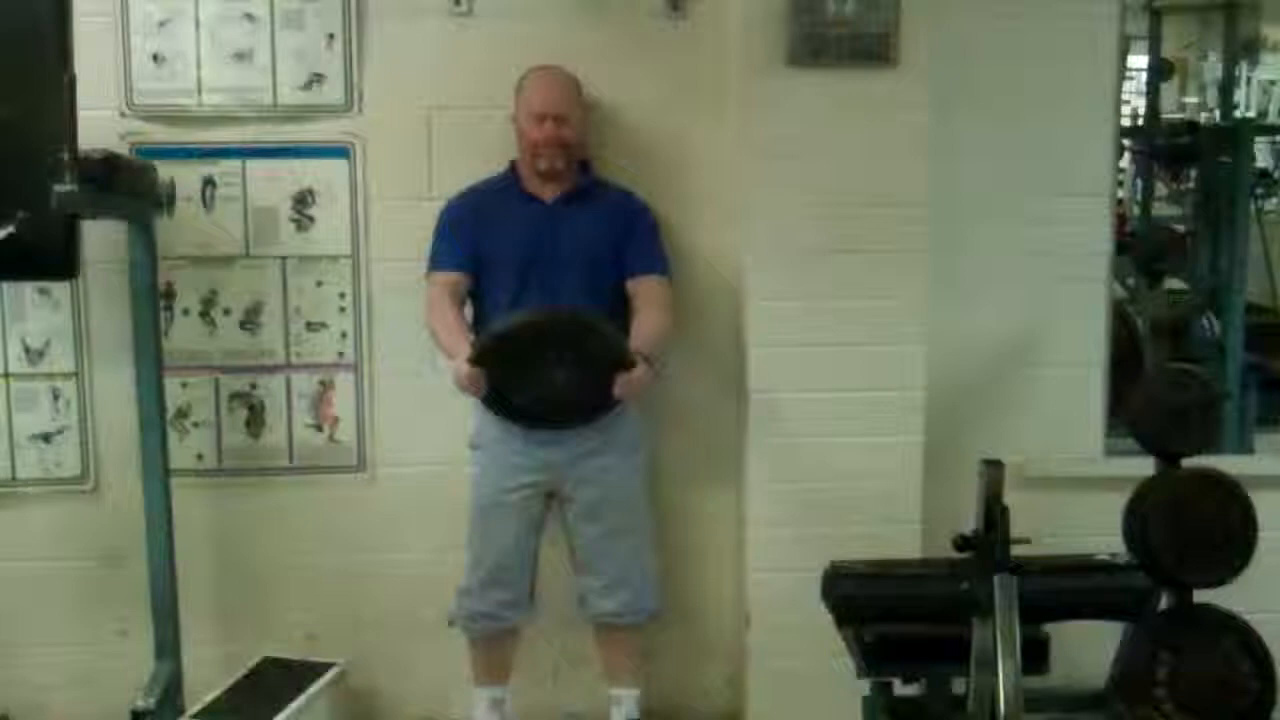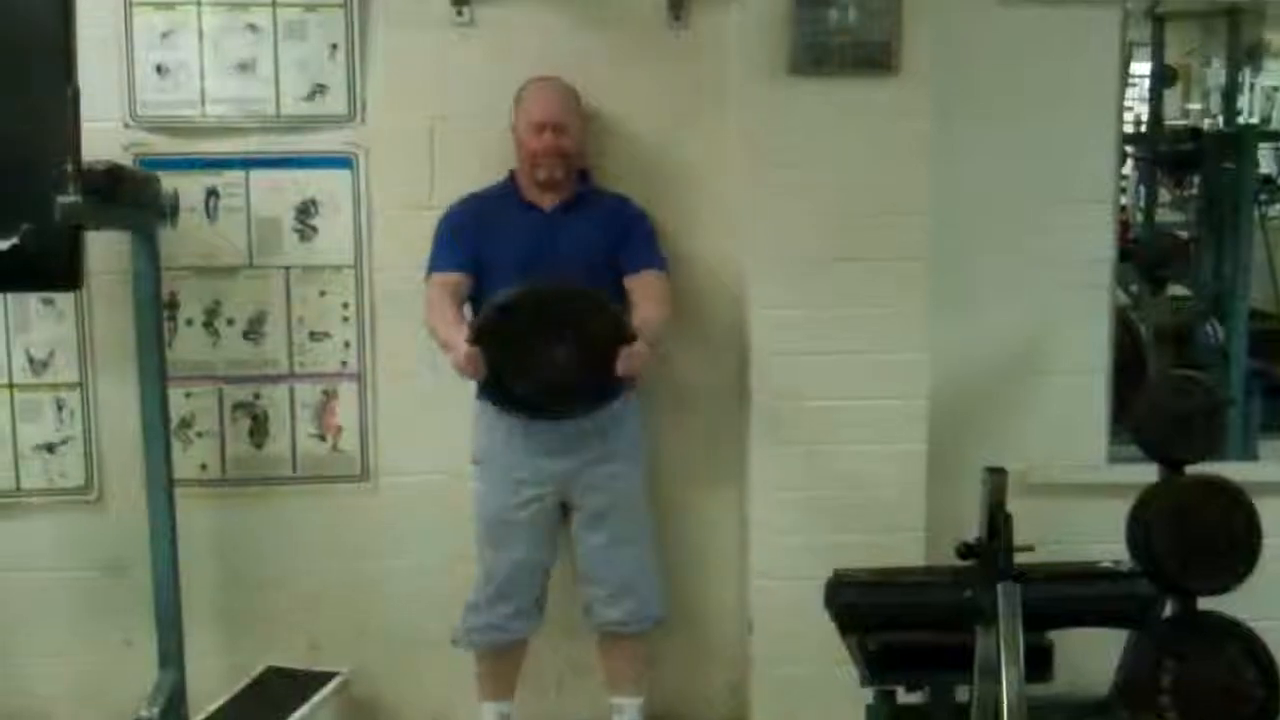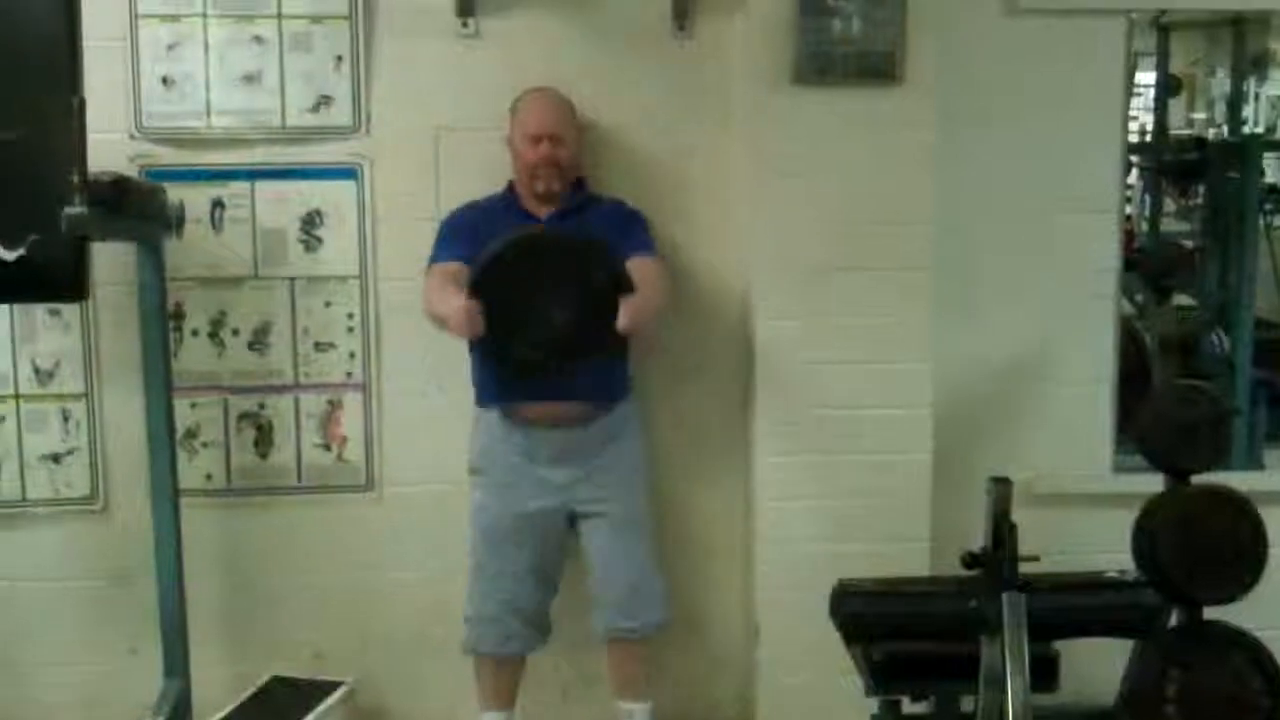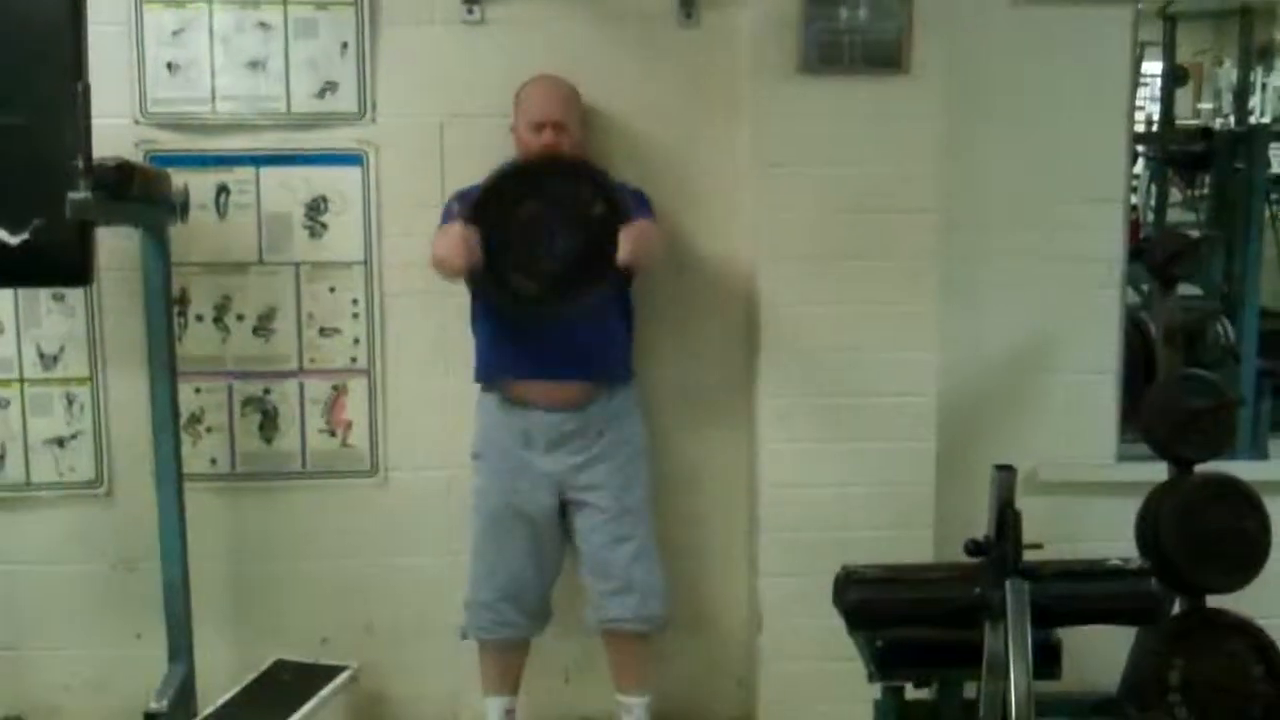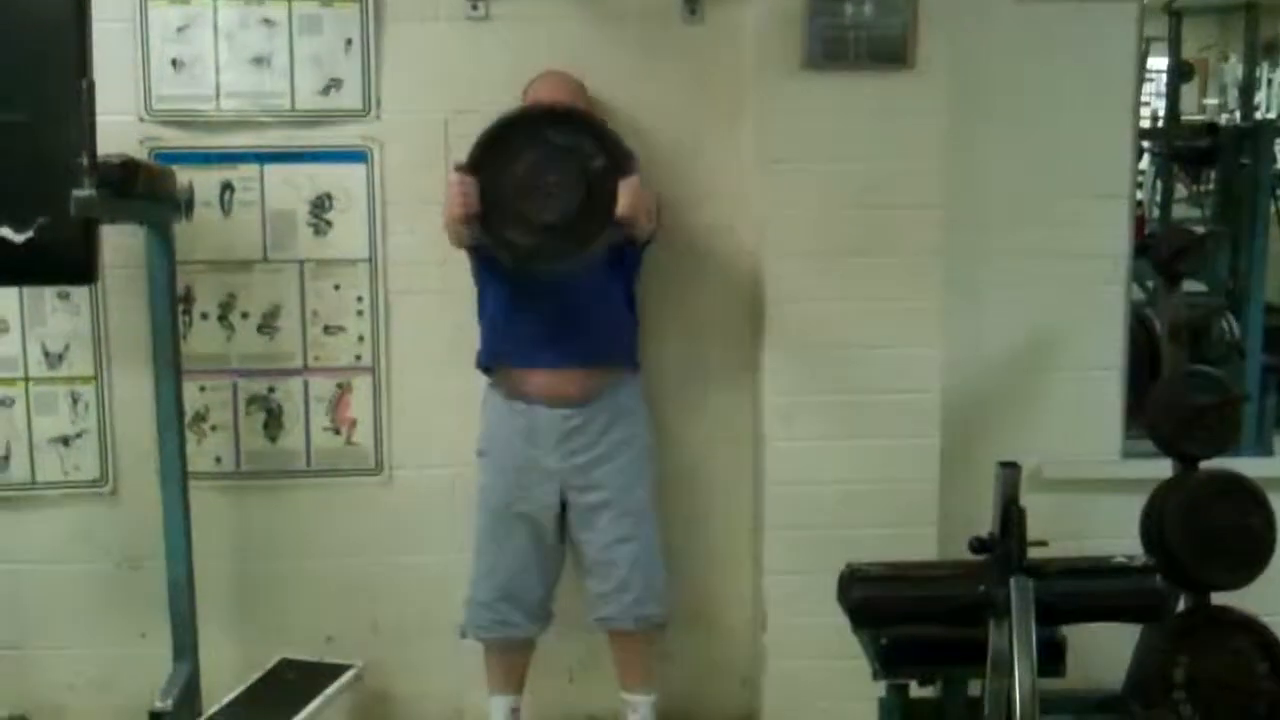
dt=0.1s
person 1, frame 1
left shoulder: (623, 211)
right shoulder: (472, 209)
left elbow: (653, 301)
right elbow: (442, 298)
left wrist: (644, 356)
right wrist: (460, 352)
left hip: (604, 424)
right hip: (508, 424)
left knee: (618, 581)
right knee: (492, 582)
person 1, frame 2
left shoulder: (620, 217)
right shoulder: (471, 217)
left elbow: (652, 294)
right elbow: (441, 296)
left wrist: (643, 342)
right wrist: (457, 342)
left hip: (606, 429)
right hip: (511, 432)
left knee: (622, 588)
right knee: (499, 595)
person 1, frame 3
left shoulder: (615, 220)
right shoulder: (475, 223)
left elbow: (652, 279)
right elbow: (439, 288)
left wrist: (642, 304)
right wrist: (451, 307)
left hip: (604, 437)
right hip: (511, 441)
left knee: (628, 595)
right knee: (501, 604)
person 1, frame 4
left shoulder: (618, 202)
right shoulder: (479, 204)
left elbow: (646, 238)
right elbow: (446, 250)
left wrist: (639, 246)
right wrist: (456, 246)
left hip: (605, 423)
right hip: (511, 426)
left knee: (627, 587)
right knee: (500, 590)
person 1, frame 5
left shoulder: (612, 198)
left elbow: (641, 223)
right elbow: (462, 227)
left wrist: (635, 209)
right wrist: (459, 211)
left hip: (608, 415)
right hip: (517, 418)
left knee: (629, 579)
right knee: (505, 585)
